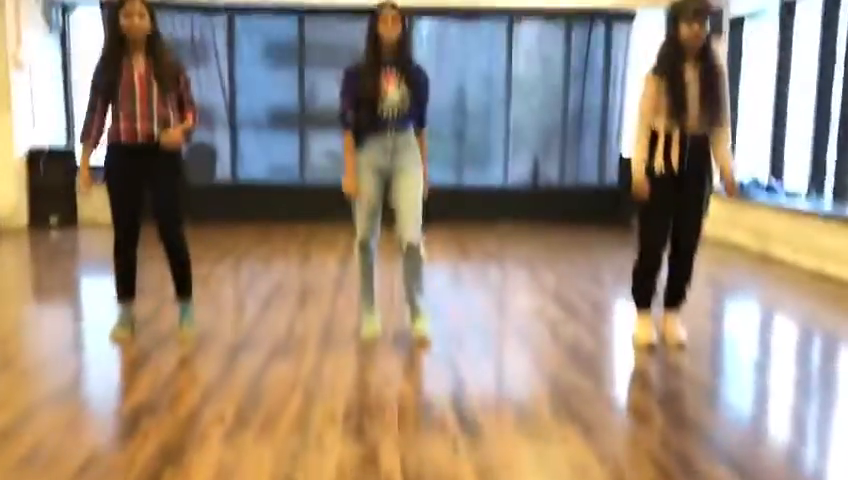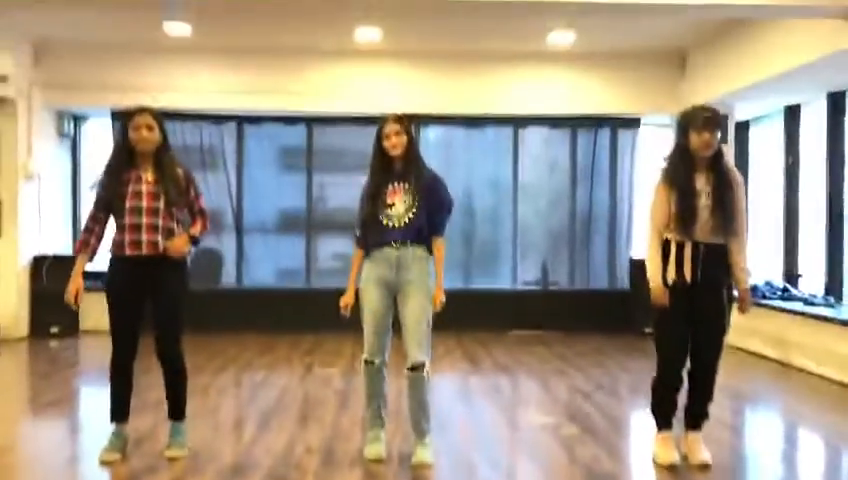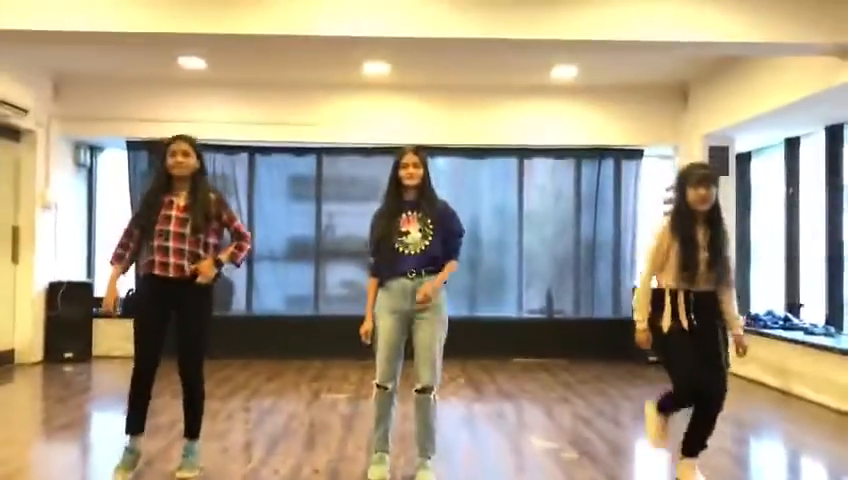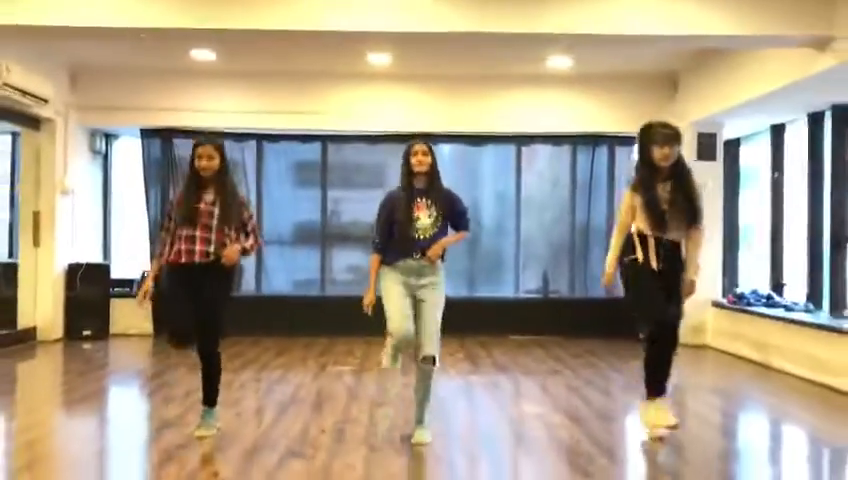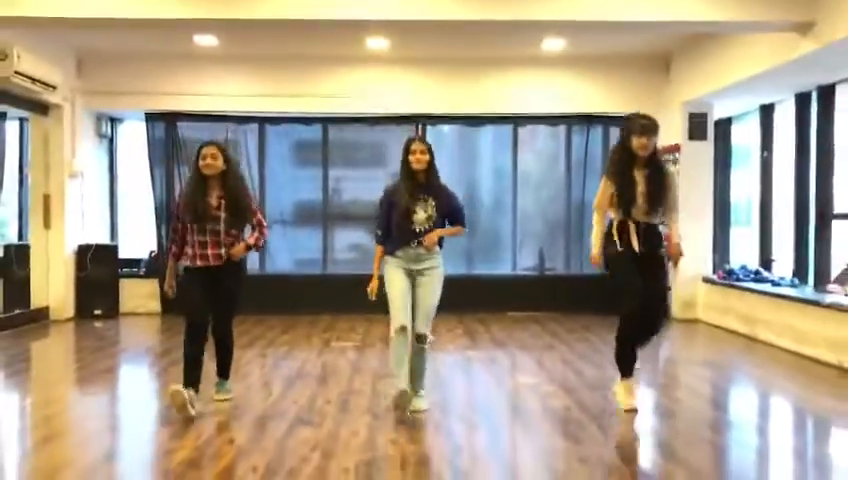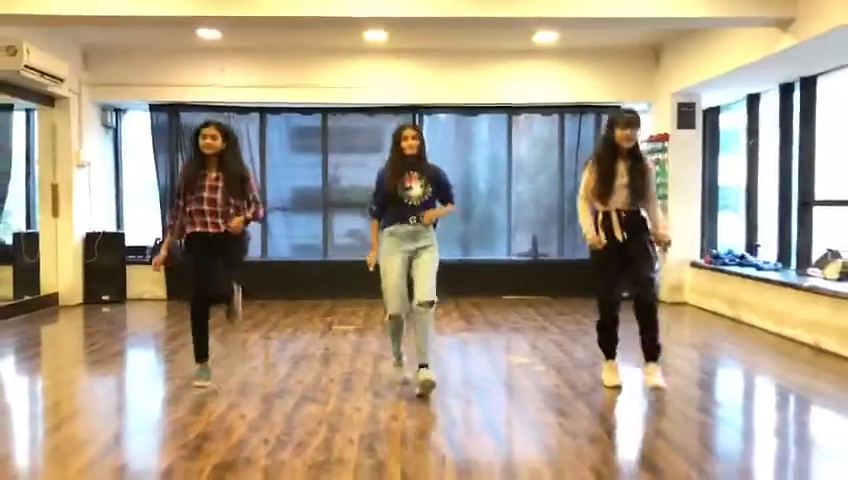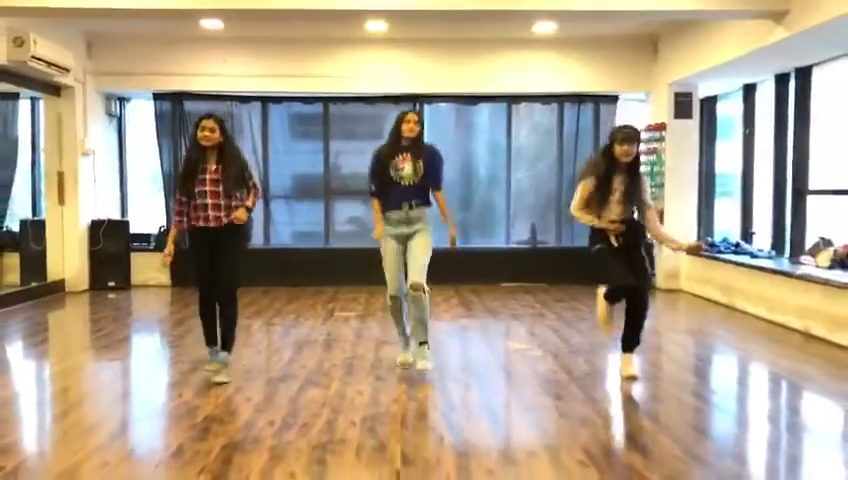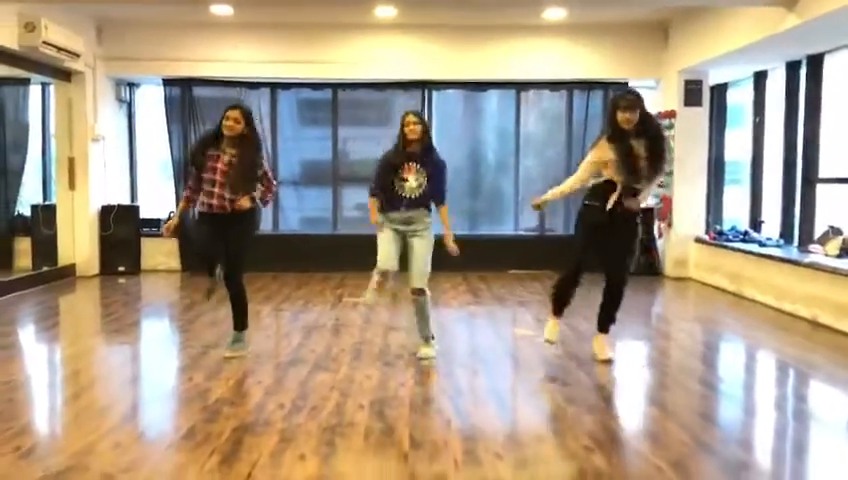
dt=0.3s
person 1, frame 1
left shoulder: (716, 73)
right shoulder: (659, 72)
left elbow: (719, 128)
right elbow: (643, 128)
left wrist: (726, 168)
right wrist: (639, 170)
left hip: (697, 161)
right hip: (662, 159)
left knee: (686, 240)
right knee: (653, 240)
left ankle: (672, 313)
right ankle: (643, 314)
person 1, frame 2
left shoulder: (731, 180)
right shoulder: (670, 180)
left elbow: (737, 234)
right elbow: (656, 233)
left wrist: (742, 281)
right wrist: (656, 279)
left hip: (714, 269)
right hip: (676, 267)
left knee: (708, 356)
right knee: (672, 356)
left ankle: (693, 433)
right ankle: (664, 434)
person 1, frame 3
left shoulder: (719, 232)
right shoulder: (671, 230)
left elbow: (726, 284)
right elbow: (647, 277)
left wrist: (735, 327)
right wrist: (641, 322)
left hip: (707, 313)
right hip: (670, 312)
left knee: (716, 391)
right knee: (693, 384)
right ankle: (659, 411)
person 1, frame 4
left shoulder: (688, 187)
right shoulder: (638, 186)
left elbow: (694, 232)
right elbow: (621, 227)
left wrist: (691, 273)
right wrist: (611, 266)
left hip: (671, 260)
right hip: (639, 256)
left knee: (667, 332)
right knee: (662, 321)
left ankle: (652, 403)
right ankle: (655, 400)
person 1, frame 5
left shoulder: (664, 175)
right shoulder: (616, 172)
left elbow: (670, 212)
right elbow: (600, 211)
left wrist: (675, 239)
right wrist: (597, 246)
left hip: (651, 242)
right hip: (620, 241)
left knee: (657, 308)
right knee: (633, 307)
left ankle: (630, 348)
right ankle: (625, 381)
person 1, frame 6
left shoulder: (643, 166)
right shoulder: (598, 164)
left elbow: (651, 203)
right elbow: (584, 204)
left wrist: (660, 230)
right wrist: (591, 232)
left hip: (635, 231)
right hip: (605, 233)
left knee: (645, 293)
right knee: (608, 301)
left ankle: (652, 365)
right ankle: (609, 363)
person 1, frame 7
left shoulder: (637, 179)
right shoulder: (595, 175)
left elbow: (649, 217)
right elbow: (577, 209)
left wrist: (679, 244)
right wrist: (602, 223)
left hip: (632, 237)
right hip: (604, 239)
left knee: (640, 297)
right knee: (625, 284)
left ankle: (628, 356)
right ankle: (606, 296)
person 1, frame 8
left shoulder: (651, 142)
right shoulder: (606, 143)
left elbow: (651, 178)
right elbow: (581, 176)
left wrist: (640, 200)
right wrist: (550, 196)
left hip: (626, 211)
right hip: (599, 203)
left knee: (617, 276)
right knee: (580, 259)
left ankle: (602, 336)
right ankle: (555, 317)
person 2, frame 1
left shoulder: (168, 67)
right shoulder: (108, 67)
left elbow: (189, 106)
right elbow: (94, 117)
left wrist: (183, 128)
right wrist: (84, 161)
left hip: (163, 156)
right hip: (123, 158)
left knee: (171, 232)
right knee: (125, 234)
left ankle: (185, 307)
right ankle: (125, 310)
person 2, frame 2
left shoulder: (177, 176)
right shoulder: (115, 178)
left elbow: (201, 216)
right elbow: (95, 224)
left wrist: (188, 237)
right wrist: (77, 272)
left hip: (167, 269)
right hip: (125, 269)
left knee: (168, 348)
right knee: (122, 350)
left ankle: (178, 429)
right ankle: (119, 431)
person 2, frame 3
left shoulder: (211, 202)
right shoulder: (153, 200)
left elbow: (243, 239)
right elbow: (130, 241)
left wrist: (216, 261)
right wrist: (113, 282)
left hip: (193, 290)
right hip: (153, 288)
left knee: (190, 369)
right knee: (144, 366)
left ankle: (191, 450)
right ankle: (132, 446)
person 2, frame 4
left shoulder: (233, 199)
right shoulder: (182, 198)
left elbow: (253, 234)
right elbow: (166, 239)
left wrist: (238, 249)
right wrist: (150, 277)
left hip: (216, 273)
right hip: (182, 271)
left knee: (208, 342)
left ankle: (209, 412)
person 2, frame 5
left shoulder: (239, 197)
right shoulder: (188, 198)
left elbow: (261, 227)
right elbow: (177, 237)
left wrist: (246, 245)
right wrist: (170, 273)
left hip: (228, 271)
right hip: (195, 270)
left knee: (222, 329)
right knee: (196, 327)
left ankle: (223, 382)
right ankle: (189, 391)
person 2, frame 6
left shoulder: (238, 173)
right shoulder: (189, 173)
left elbow: (256, 205)
right elbow: (178, 213)
left wrist: (243, 219)
right wrist: (164, 249)
left hip: (228, 240)
right hip: (196, 243)
left knee: (219, 287)
right knee: (198, 304)
left ankle: (232, 292)
right ankle: (202, 366)
person 2, frame 7
left shoulder: (236, 165)
right shoulder: (190, 168)
left elbow: (254, 190)
right elbow: (180, 207)
left wrist: (246, 208)
right wrist: (170, 242)
left hip: (231, 234)
right hip: (200, 235)
left knee: (226, 294)
right knee: (206, 294)
right ankle: (212, 351)
person 2, frame 8
left shoulder: (250, 157)
right shoulder: (205, 149)
left elbow: (270, 186)
right elbow: (193, 184)
left wrist: (252, 199)
right wrist: (176, 216)
left hip: (239, 220)
right hip: (209, 216)
left knee: (233, 278)
right knee: (204, 255)
left ankle: (240, 337)
right ankle: (213, 270)
person 3, frame 1
left shoulder: (415, 74)
right shoulder: (357, 74)
left elbow: (420, 125)
right elbow: (348, 126)
left wrist: (425, 168)
right wrist: (349, 172)
left hip: (406, 155)
right hip: (368, 156)
left knee: (411, 237)
right knee: (366, 238)
left ankle: (417, 312)
right ankle: (368, 310)
person 3, frame 2
left shoulder: (429, 182)
right shoulder: (373, 187)
left elbow: (437, 236)
right elbow: (362, 240)
left wrist: (439, 284)
right wrist: (350, 287)
left hip: (416, 267)
right hip: (376, 269)
left knee: (417, 357)
right knee: (373, 356)
left ankle: (422, 439)
right ankle: (375, 431)
person 3, frame 3
left shoulder: (440, 211)
right shoulder: (384, 215)
left elbow: (453, 259)
right elbow: (375, 268)
left wrist: (437, 282)
right wrist: (368, 314)
left hip: (429, 299)
right hip: (390, 297)
left knee: (426, 381)
right knee: (385, 379)
person 3, frame 4
left shoulder: (445, 198)
right shoulder: (393, 200)
left elbow: (464, 229)
right elbow: (379, 245)
left wrist: (443, 242)
right wrist: (371, 288)
left hip: (430, 277)
right hip: (396, 274)
left knee: (428, 353)
right knee: (402, 333)
left ankle: (420, 422)
right ankle: (394, 343)
person 3, frame 5
left shoulder: (442, 193)
right shoulder: (393, 193)
left elbow: (461, 226)
right elbow: (381, 236)
left wrist: (439, 233)
right wrist: (375, 276)
left hip: (429, 263)
right hip: (397, 262)
left knee: (421, 330)
right knee: (401, 323)
left ankle: (417, 390)
right ankle: (401, 386)
person 3, frame 6
left shoulder: (433, 173)
right shoulder: (387, 174)
left elbow: (450, 203)
right elbow: (376, 213)
left wrist: (436, 213)
right wrist: (373, 250)
left hip: (425, 242)
right hip: (394, 241)
left knee: (425, 301)
right knee: (397, 310)
left ankle: (424, 369)
right ankle: (397, 357)
person 3, frame 7
left shoulder: (429, 153)
right shoulder: (383, 154)
left elbow: (437, 188)
right elbow: (374, 193)
left wrist: (450, 225)
right wrist: (378, 224)
left hip: (420, 225)
right hip: (391, 226)
left knee: (417, 284)
right knee: (395, 292)
left ankle: (422, 347)
right ankle: (405, 343)
person 3, frame 8
left shoulder: (436, 164)
right shoulder: (390, 159)
left elbow: (440, 201)
right elbow: (375, 193)
left wrist: (448, 234)
right wrist: (375, 215)
left hip: (421, 225)
right hip: (391, 223)
left knee: (418, 287)
right knee: (387, 269)
left ankle: (427, 339)
right ankle: (378, 282)
